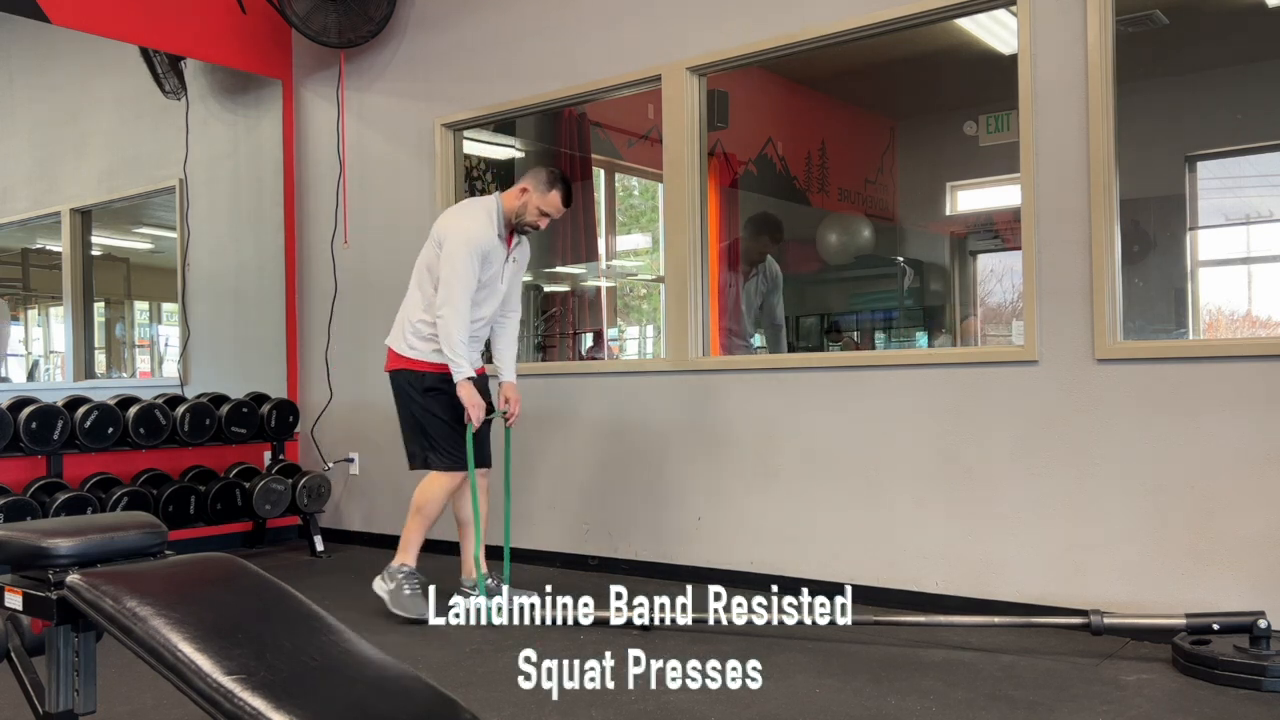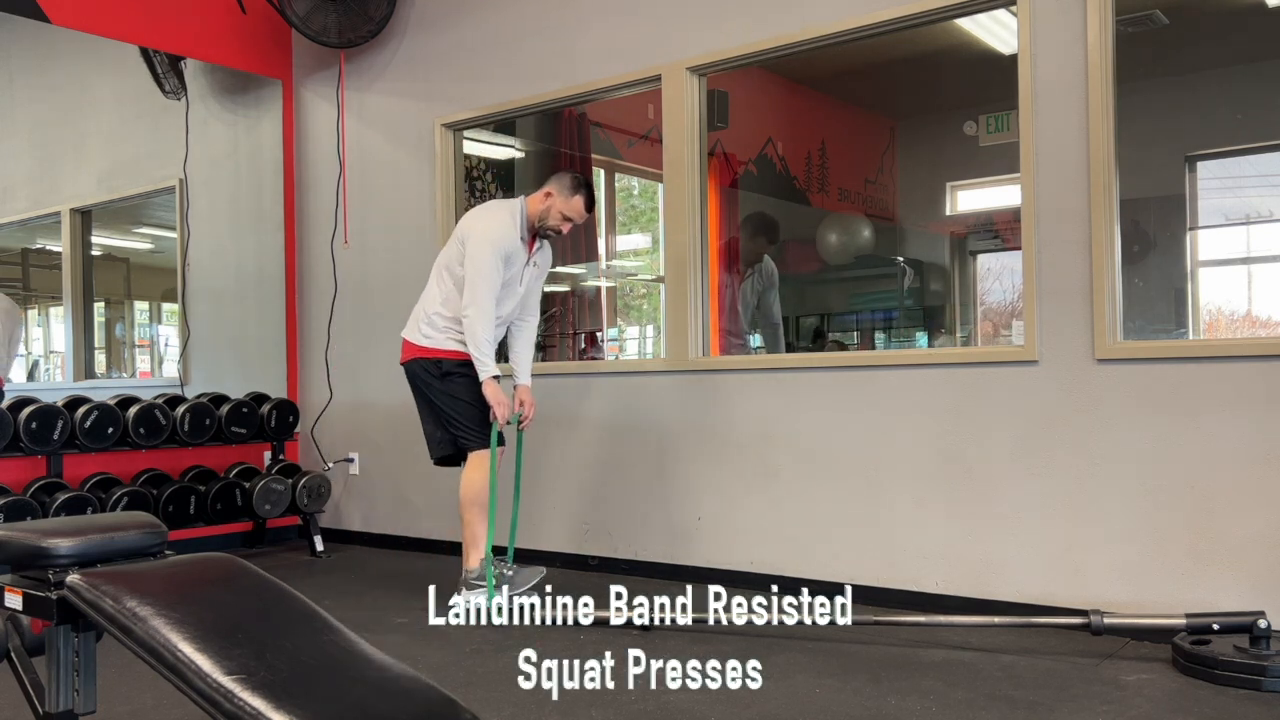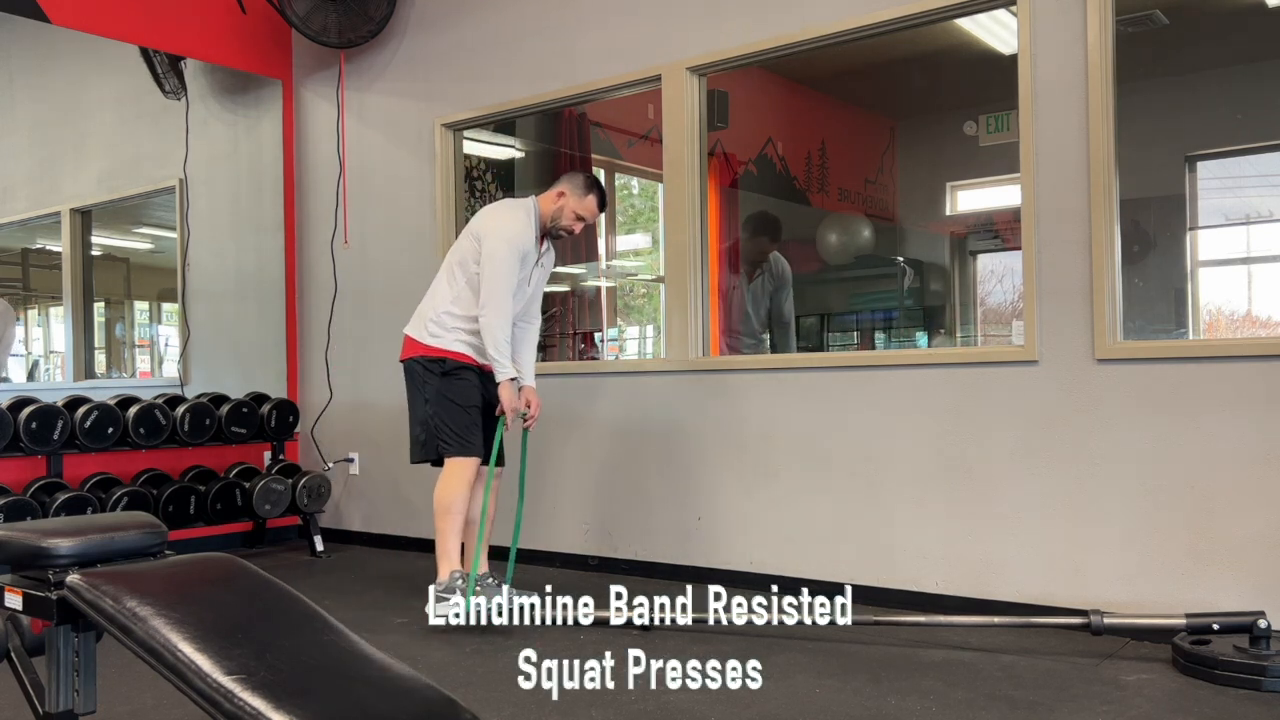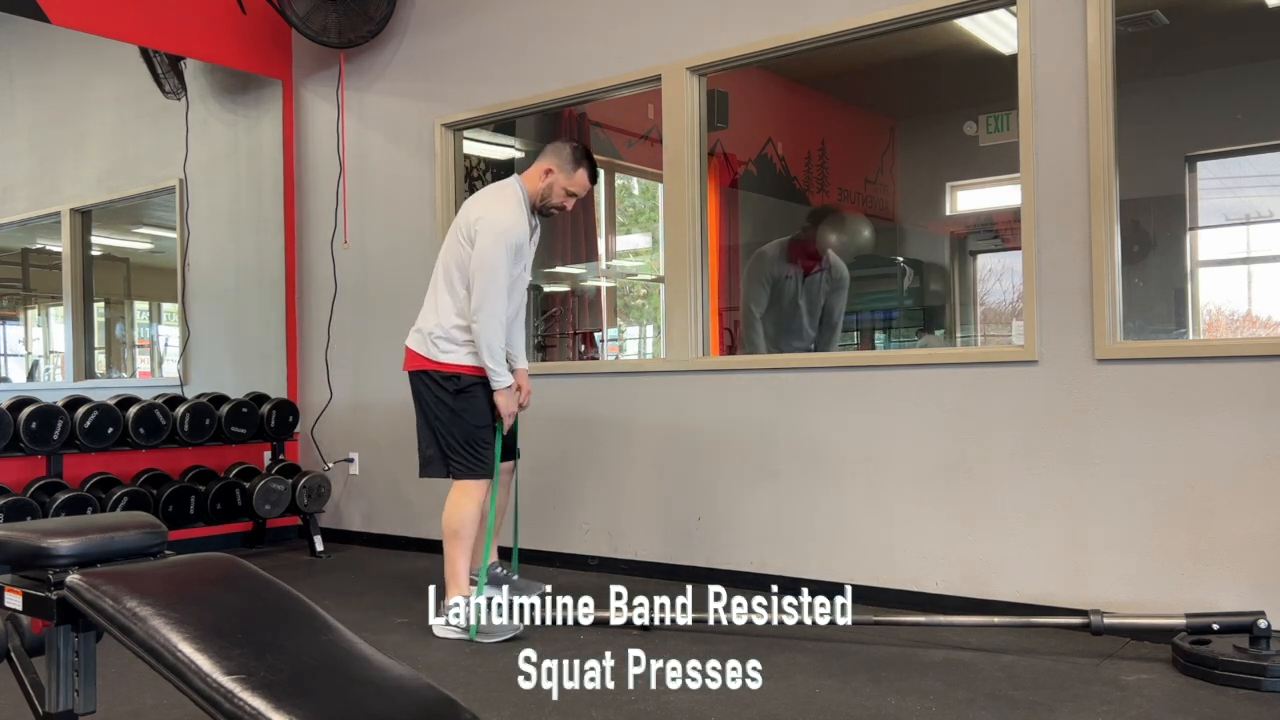
dt=0.5s
person 1, frame 1
left shoulder: (520, 247)
right shoulder: (469, 224)
left elbow: (507, 315)
right elbow: (450, 308)
left wrist: (507, 378)
right wrist: (463, 380)
left hip: (463, 365)
right hip: (422, 359)
left knee: (475, 470)
right knee: (449, 467)
left ankle: (474, 578)
right ankle: (398, 573)
person 1, frame 2
left shoulder: (542, 252)
right shoulder: (493, 224)
left elbow: (524, 320)
right elbow: (477, 306)
left wrist: (523, 382)
right wrist: (490, 378)
left hip: (470, 357)
right hip: (435, 348)
left knee: (482, 457)
right knee: (484, 449)
left ankle: (477, 574)
right ankle: (478, 570)
person 1, frame 3
left shoulder: (545, 251)
right shoulder: (507, 223)
left elbow: (526, 320)
right elbow: (494, 306)
left wrist: (527, 382)
right wrist: (507, 379)
left hip: (475, 358)
right hip: (439, 350)
left knee: (483, 466)
right knee: (462, 460)
left ankle: (477, 577)
right ankle: (448, 585)
person 1, frame 4
left shoulder: (527, 218)
right shoulder: (500, 217)
right elbow: (485, 310)
left wrist: (519, 365)
right wrist: (501, 383)
left hip: (472, 360)
right hip: (447, 360)
left knee: (501, 464)
right knee: (473, 476)
left ankle: (484, 570)
right ankle: (456, 607)
